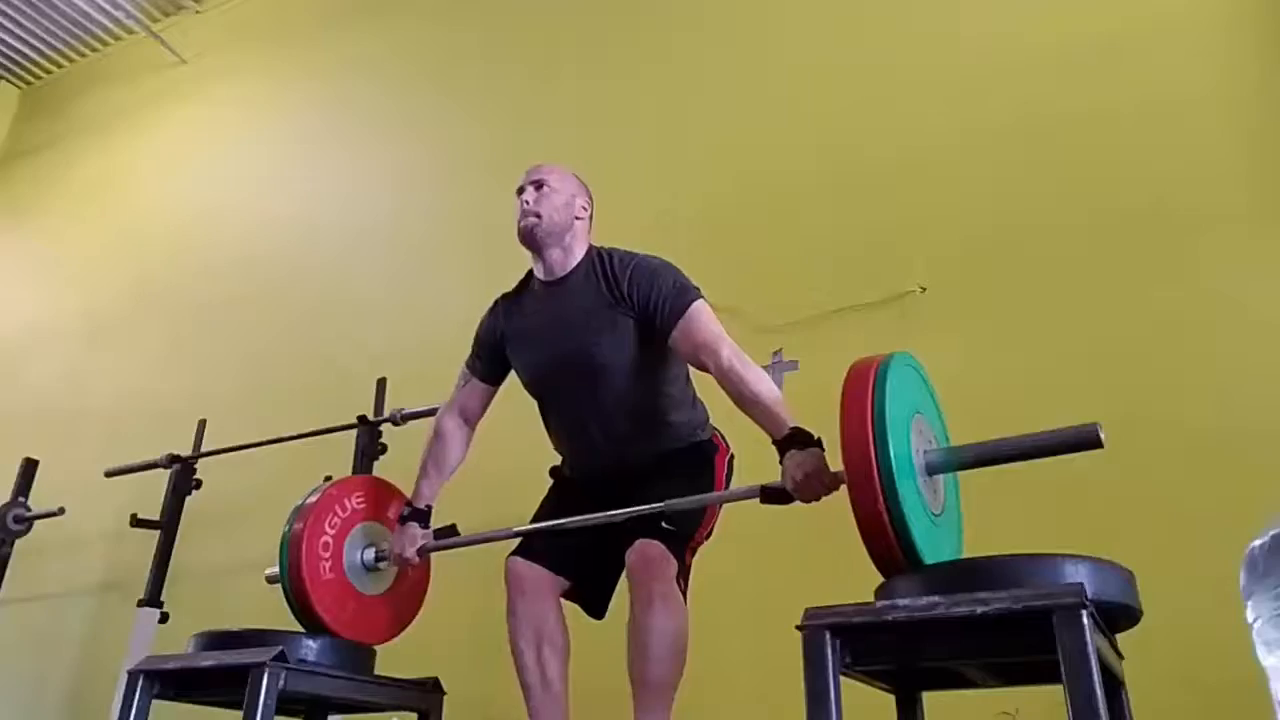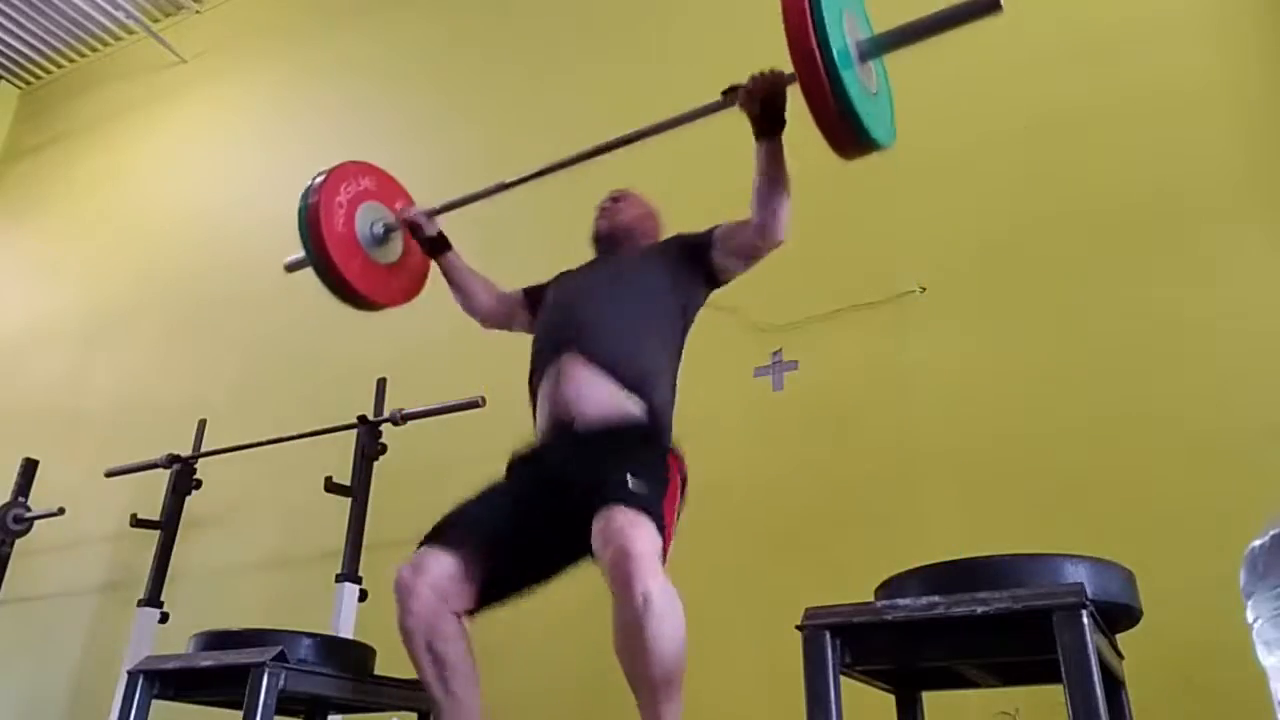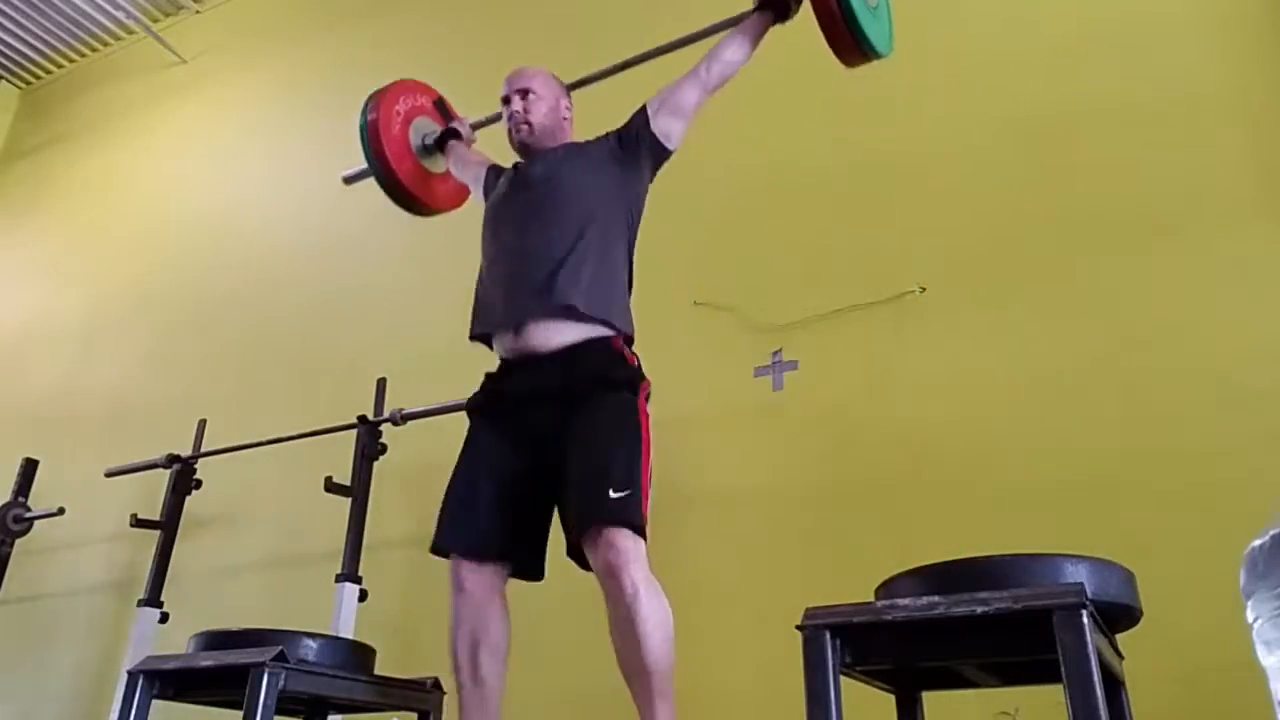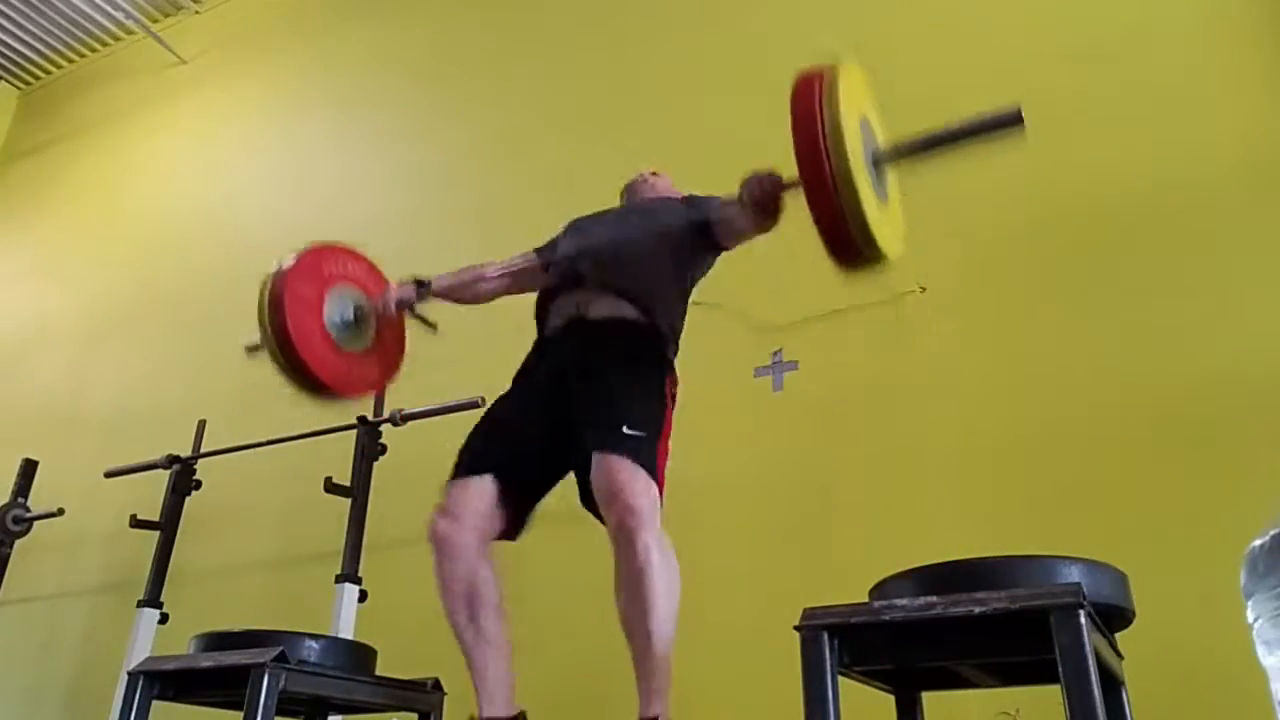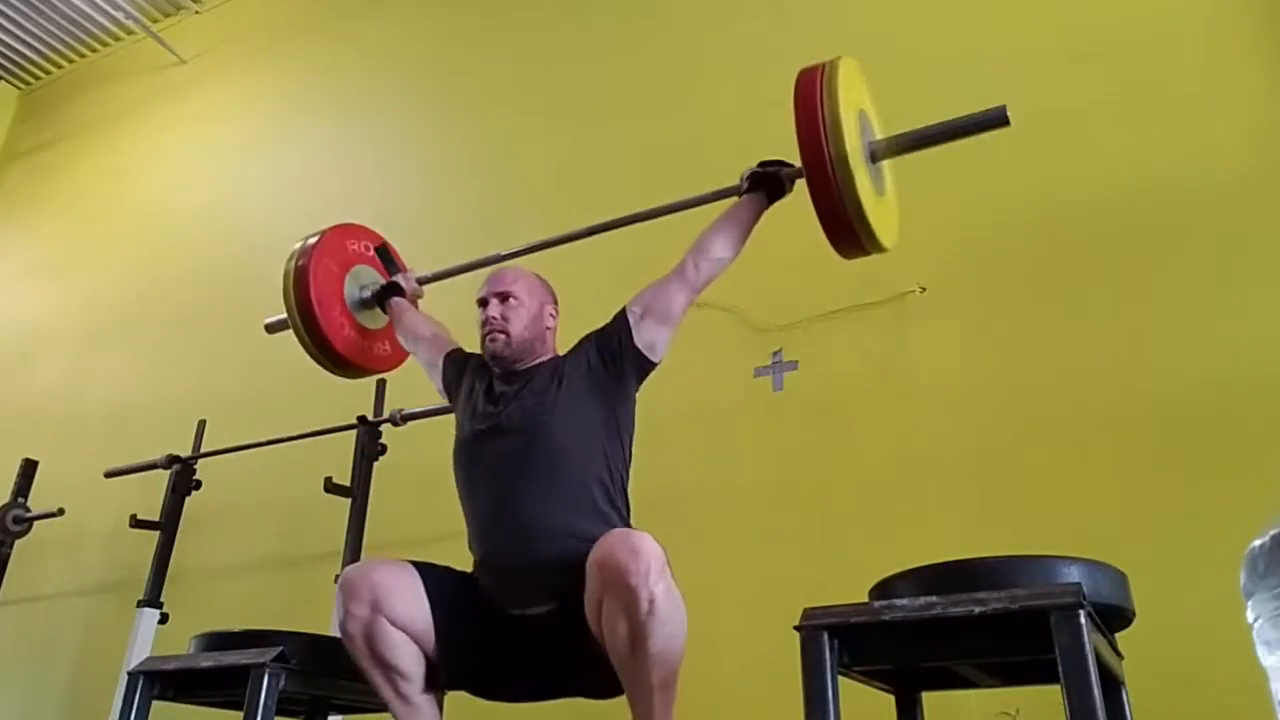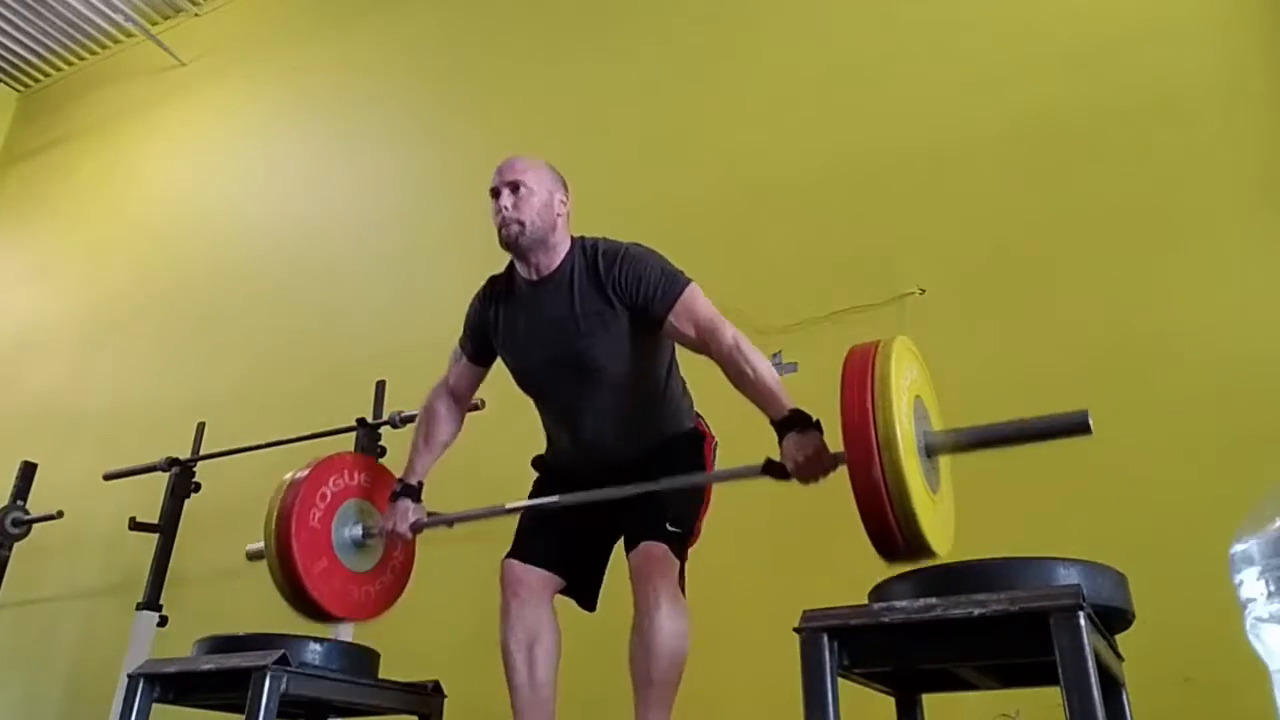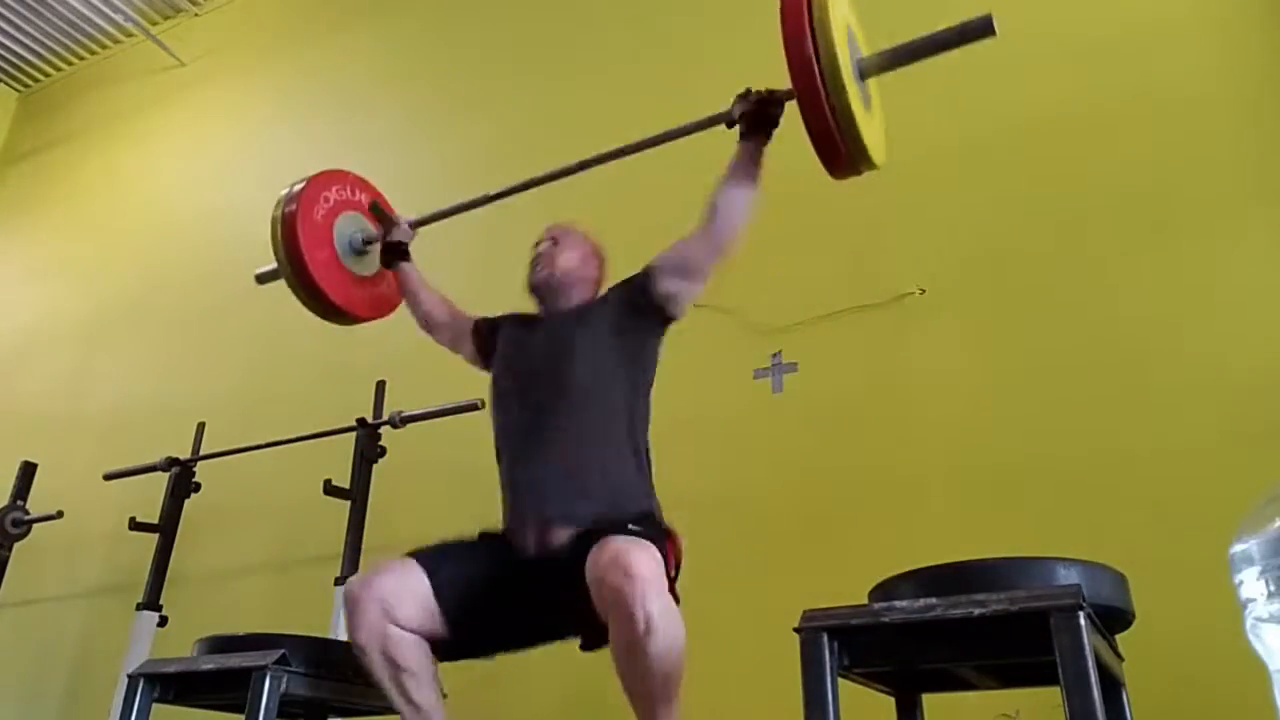
dt=0.7s
person 1, frame 1
left shoulder: (634, 277)
right shoulder: (507, 317)
left elbow: (723, 359)
right elbow: (458, 416)
left wrist: (794, 444)
right wrist: (417, 513)
left hip: (678, 460)
right hip: (589, 475)
left knee: (650, 566)
right knee: (527, 575)
person 1, frame 2
left shoulder: (676, 260)
right shoulder: (565, 288)
left elbow: (767, 228)
right elbow: (491, 306)
left wrist: (767, 125)
right wrist: (436, 244)
left hip: (627, 448)
right hip: (548, 463)
left knee: (631, 559)
right knee: (419, 586)
person 1, frame 3
left shoulder: (614, 159)
right shoulder: (505, 186)
left elbow: (692, 89)
left hip: (596, 377)
right hip: (512, 392)
left knee: (618, 558)
right knee: (472, 574)
person 1, frame 4
left shoulder: (690, 215)
right shoulder: (580, 229)
left elbow: (743, 219)
right elbow: (501, 275)
left wrist: (761, 199)
right wrist: (426, 288)
left hip: (626, 357)
right hip: (549, 366)
left knee: (632, 513)
right knee: (456, 528)
person 1, frame 5
left shoulder: (598, 368)
right shoulder: (470, 381)
left elbow: (688, 277)
right elbow: (423, 338)
left wrist: (759, 196)
left hip: (597, 620)
right hip: (499, 622)
left knee: (631, 559)
right knee: (363, 588)
person 1, frame 6
left shoulder: (620, 267)
right shoulder: (492, 303)
left elbow: (719, 338)
right elbow: (449, 397)
left wrist: (792, 425)
right wrist: (409, 489)
left hip: (664, 453)
right hip: (574, 467)
left knee: (654, 568)
right knee: (522, 580)
person 1, frame 7
left shoulder: (628, 314)
right shoulder: (506, 336)
left elbow: (714, 233)
right elbow: (438, 316)
left wrist: (754, 137)
right wrist: (398, 258)
left hip: (612, 541)
right hip: (517, 561)
left knee: (630, 583)
right knee: (370, 601)
